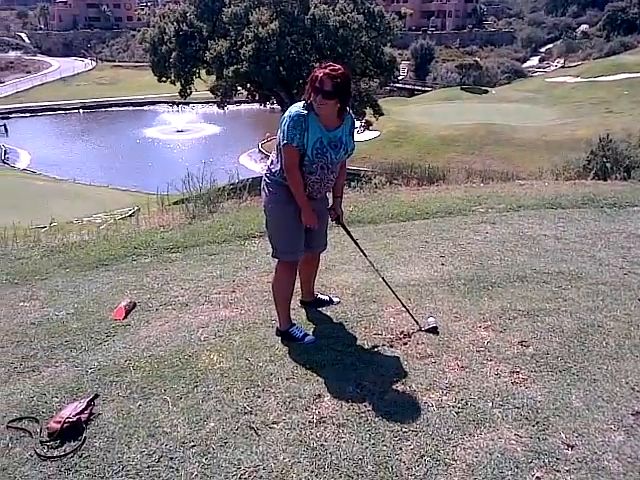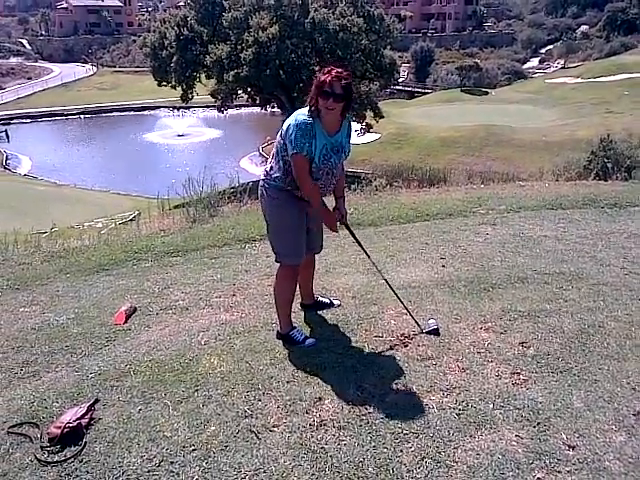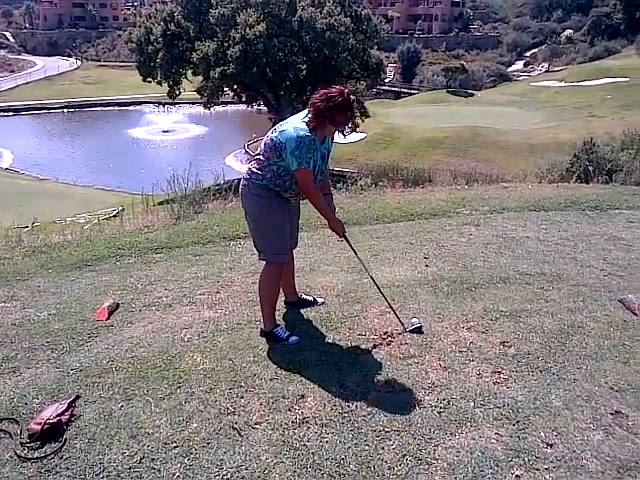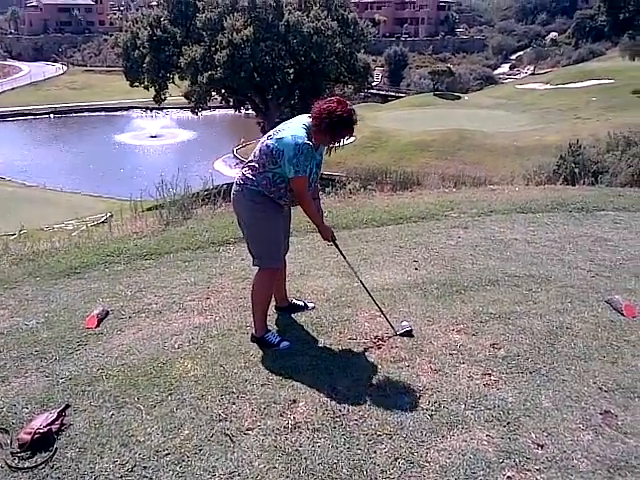
dt=0.5s
person 1, frame 1
left shoulder: (347, 120)
right shoulder: (297, 117)
left elbow: (341, 163)
right elbow: (291, 168)
left wrist: (337, 200)
right wrist: (305, 209)
left hip: (316, 194)
right hip: (284, 192)
left knee: (313, 250)
right knee: (289, 258)
left ankle: (309, 297)
right ankle: (284, 325)
person 1, frame 2
left shoulder: (344, 124)
right shoulder: (302, 124)
left elbow: (338, 164)
right elbow: (302, 176)
left wrist: (339, 201)
right wrist: (324, 213)
left hip: (309, 196)
right hip: (282, 195)
left knee: (309, 252)
right knee: (291, 261)
left ankle: (308, 299)
right ankle: (285, 328)
person 1, frame 3
left shoulder: (321, 128)
right shoulder: (301, 136)
left elbow: (320, 167)
right elbow: (308, 187)
left wrist: (328, 196)
right wrist: (331, 219)
left hip: (284, 192)
right hip: (263, 193)
left knee: (287, 249)
right knee: (275, 258)
left ankle: (292, 297)
right ankle: (269, 325)
person 1, frame 4
left shoulder: (311, 128)
right shoulder: (299, 144)
left elbow: (310, 175)
right elbow: (301, 194)
left wrist: (317, 203)
right wrist: (321, 226)
left hip: (275, 197)
right hip: (255, 199)
left knee: (279, 254)
right knee: (269, 264)
left ankle: (283, 302)
right ankle: (260, 331)
